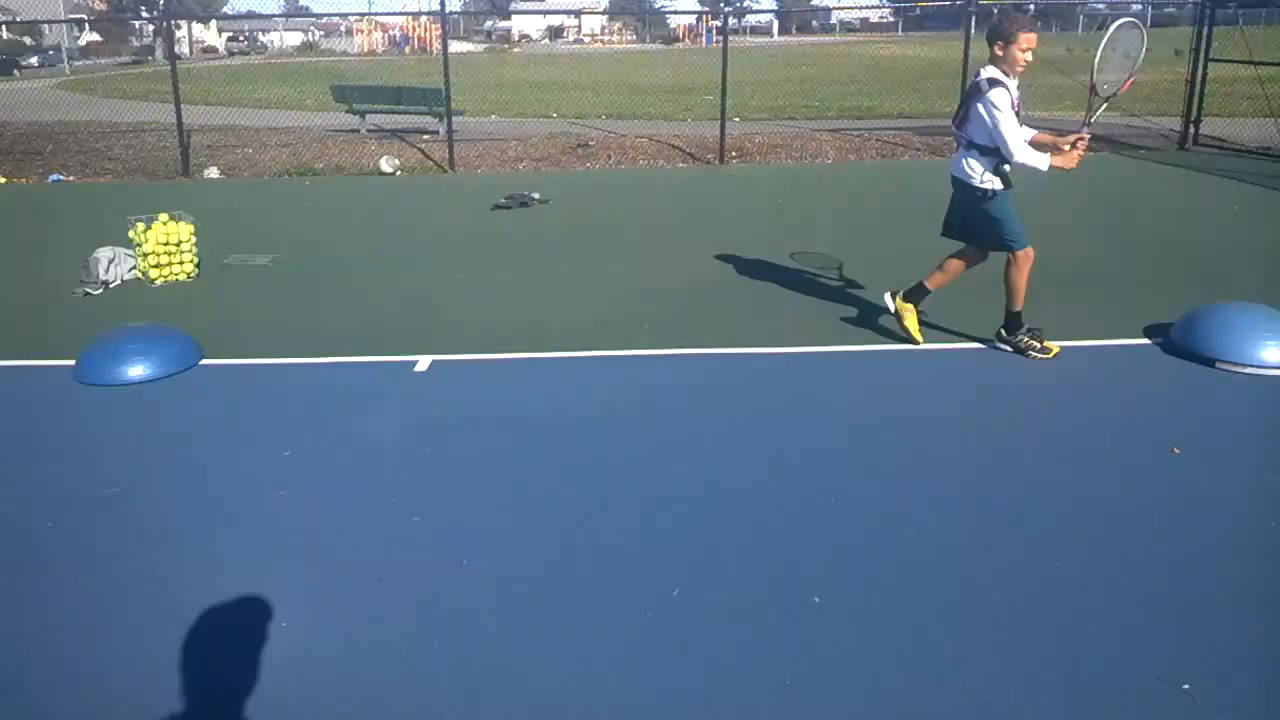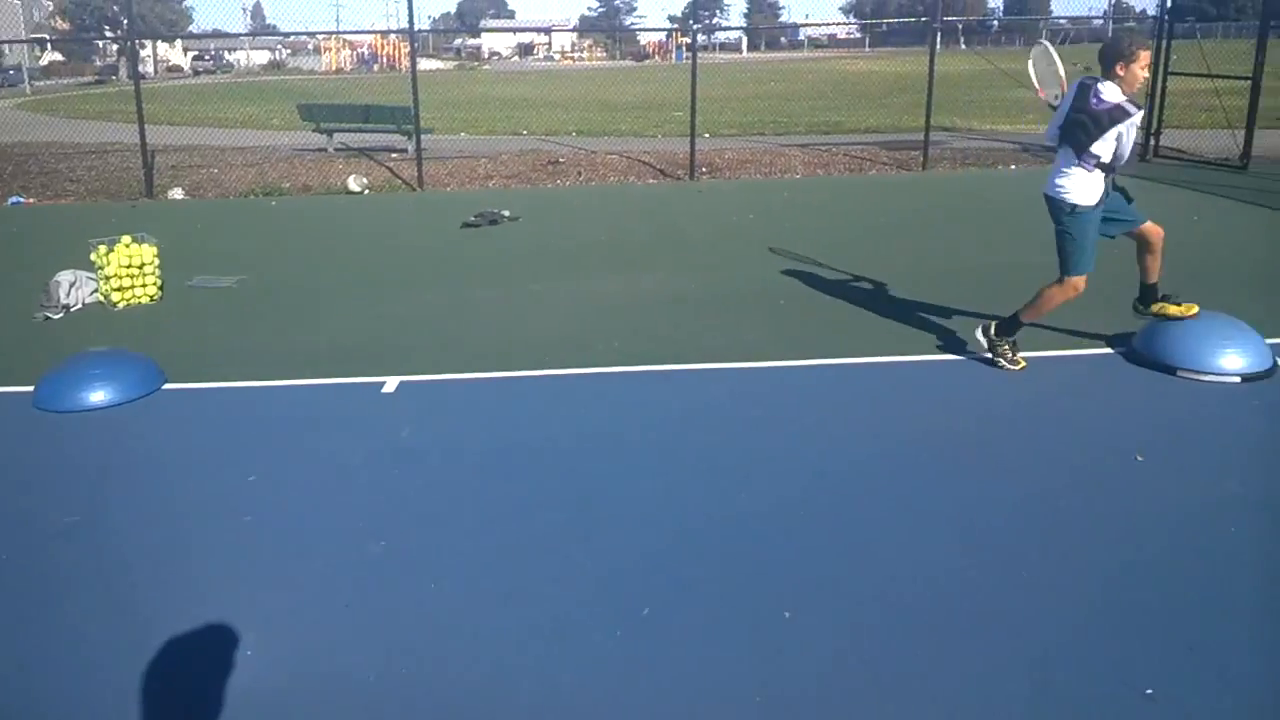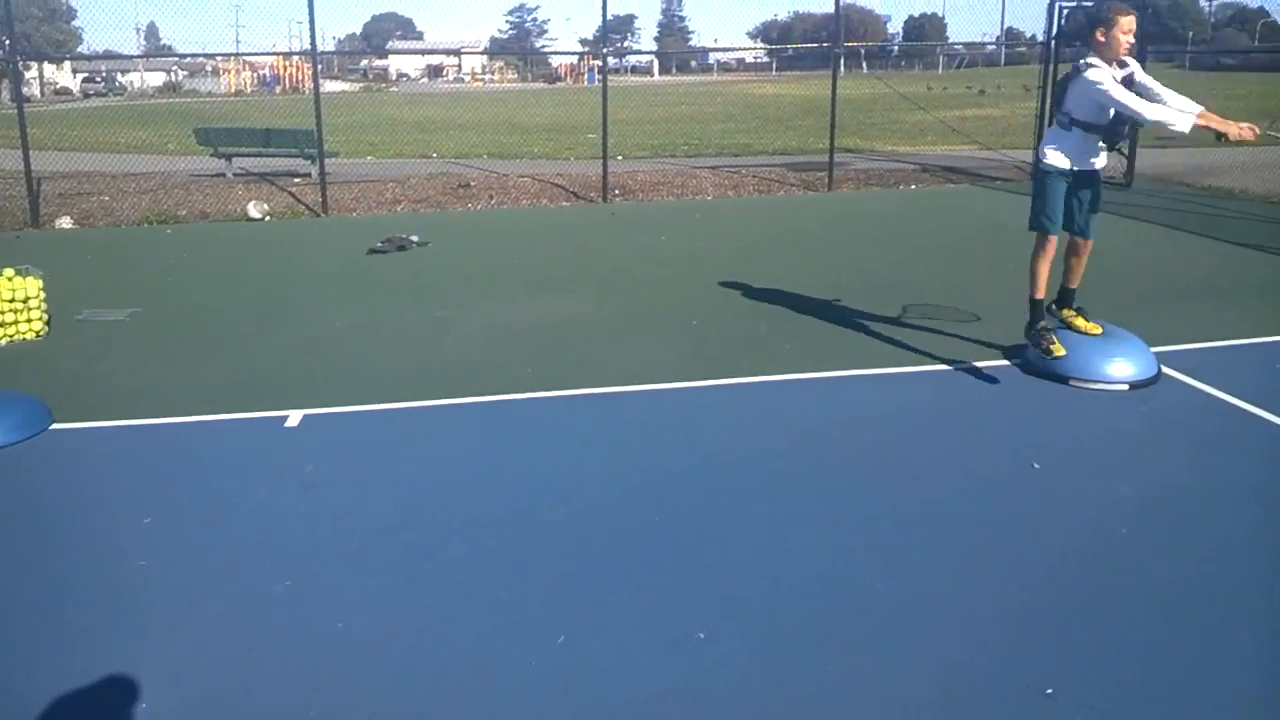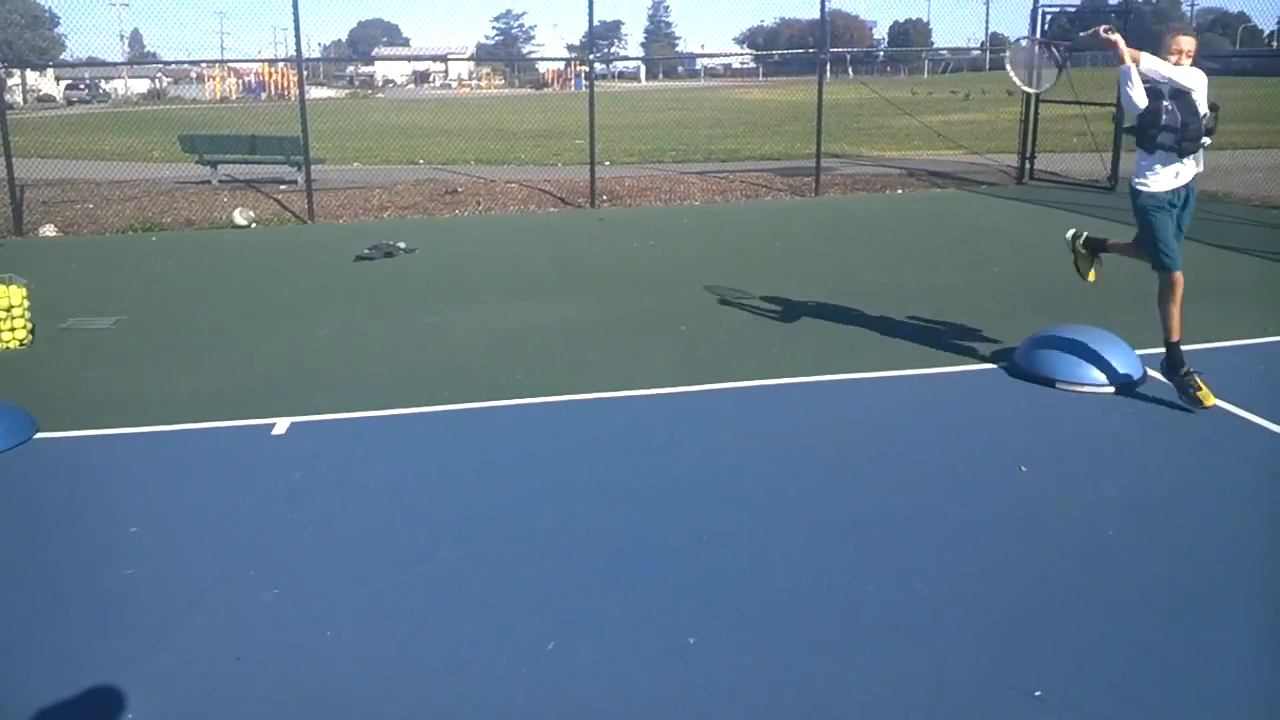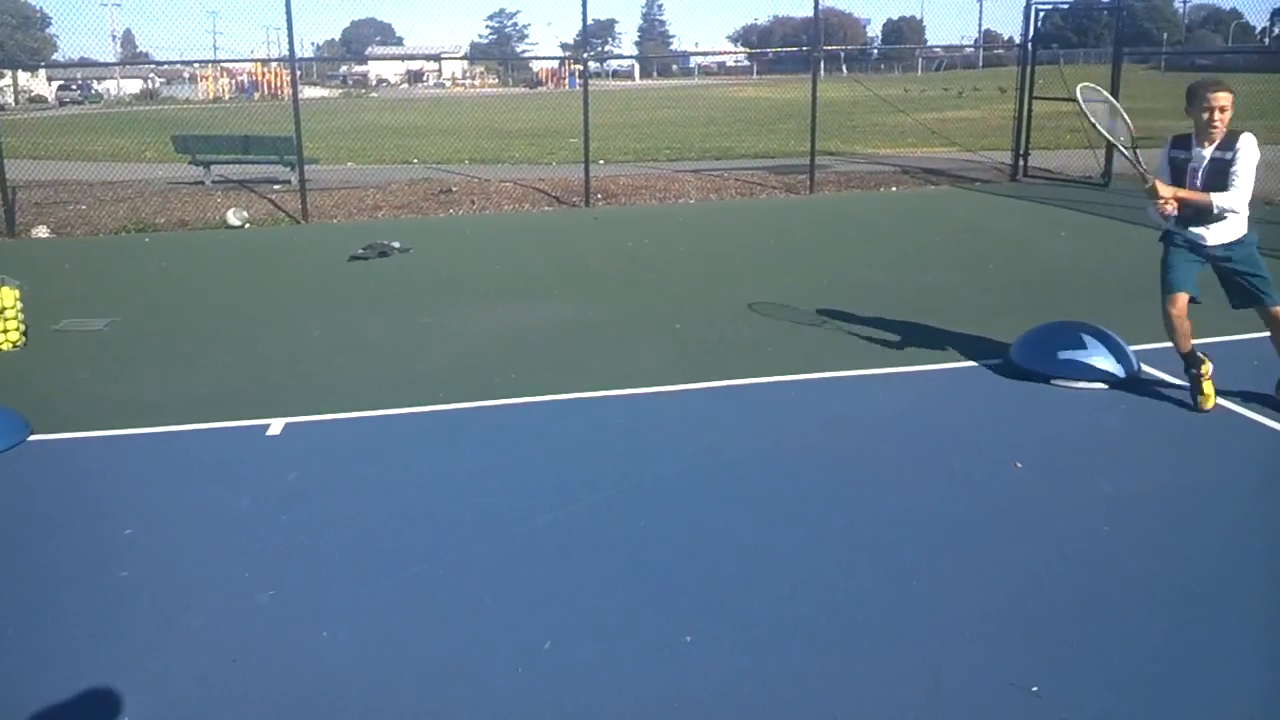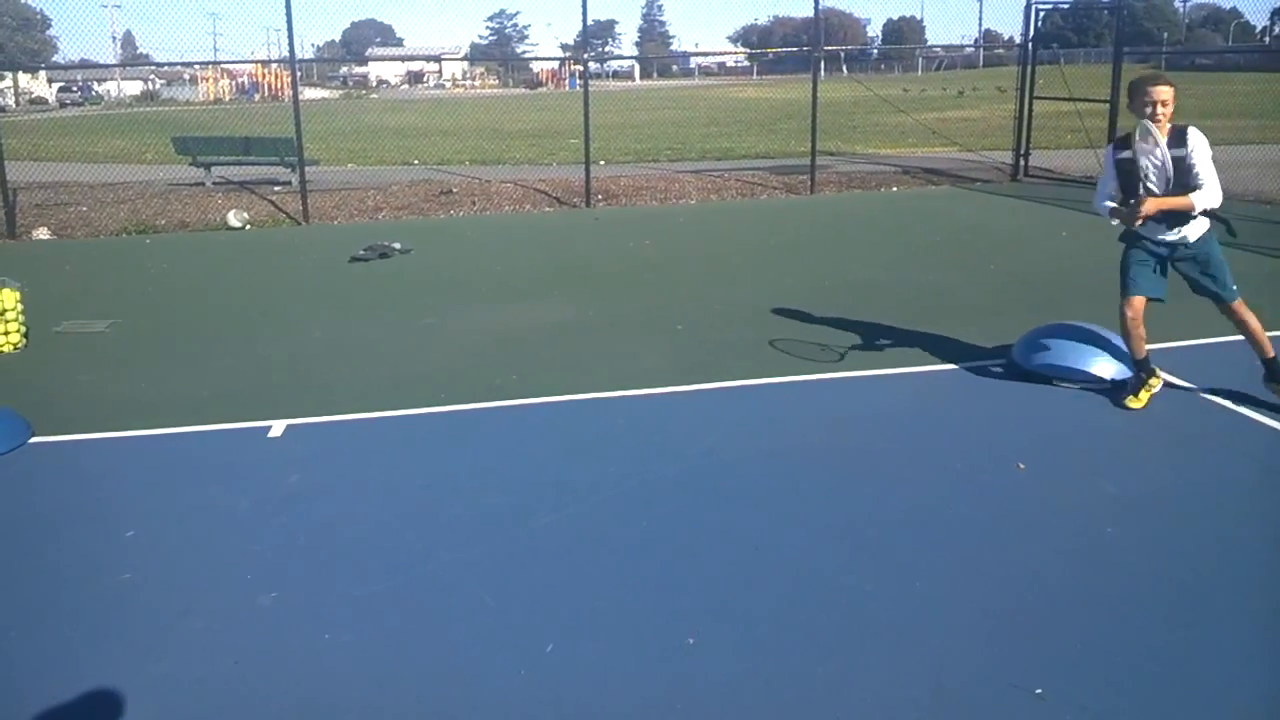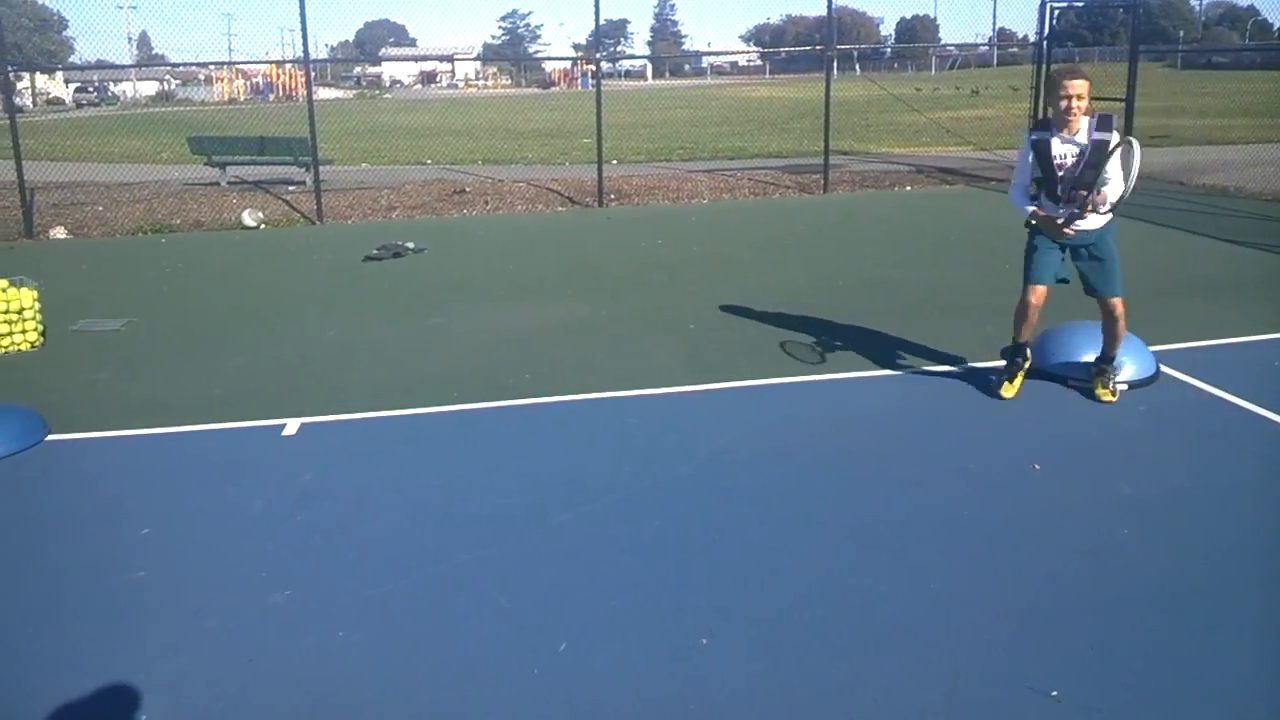
dt=0.3s
person 1, frame 1
left shoulder: (1002, 82)
right shoulder: (994, 92)
left elbow: (1014, 133)
right elbow: (1015, 153)
left wrist: (1061, 141)
right wrist: (1060, 161)
left hip: (974, 179)
right hip: (980, 185)
left knee: (975, 253)
right knee: (1023, 254)
left ankle: (906, 299)
right ankle: (1014, 331)
person 1, frame 2
left shoulder: (1082, 87)
right shoulder: (1129, 115)
left elbow: (1053, 134)
right elbow: (1119, 156)
left hip: (1093, 192)
right hip: (1075, 199)
left knee: (1153, 235)
right knee: (1073, 283)
left ankle: (1149, 300)
right ankle: (1000, 333)
person 1, frame 3
left shoulder: (1126, 70)
right shoulder: (1092, 78)
left elbow: (1167, 98)
right elbow: (1144, 112)
left wrist: (1221, 123)
right wrist: (1207, 123)
left hip: (1087, 166)
right hip: (1057, 165)
left knee: (1082, 242)
right knee: (1049, 241)
left ankle: (1064, 305)
right ankle: (1038, 320)
person 1, frame 4
left shoulder: (1194, 81)
right shoulder: (1143, 92)
left elbow: (1174, 77)
right elbow: (1133, 101)
left wrist: (1128, 50)
right wrist: (1124, 58)
left hip: (1184, 185)
right hip: (1153, 192)
left knee: (1153, 255)
right knee: (1174, 278)
left ankle: (1088, 244)
right ankle: (1176, 365)
person 1, frame 5
left shoulder: (1243, 145)
right shoulder: (1174, 150)
left elbow: (1235, 202)
right elbow: (1161, 210)
left wrist: (1178, 193)
right wrist: (1164, 206)
left hip: (1232, 242)
right hip: (1185, 239)
right knee: (1173, 309)
right ankle: (1197, 367)
person 1, frame 6
left shoulder: (1191, 139)
right shoulder: (1118, 151)
left elbow: (1212, 195)
right elbow: (1102, 200)
left wrist: (1158, 203)
right wrist: (1121, 214)
left hip: (1194, 237)
right hip: (1145, 239)
left knee: (1235, 309)
right knee: (1130, 313)
right ankle: (1145, 375)
person 1, frame 7
left shoulder: (1105, 133)
right shoulder: (1036, 139)
left elbow: (1113, 185)
right elbow: (1018, 190)
left wrist: (1095, 202)
right wrist: (1044, 218)
left hip: (1095, 228)
right hip: (1050, 228)
left knee: (1114, 310)
right knee: (1032, 298)
left ankle: (1105, 366)
right ankle: (1017, 359)
